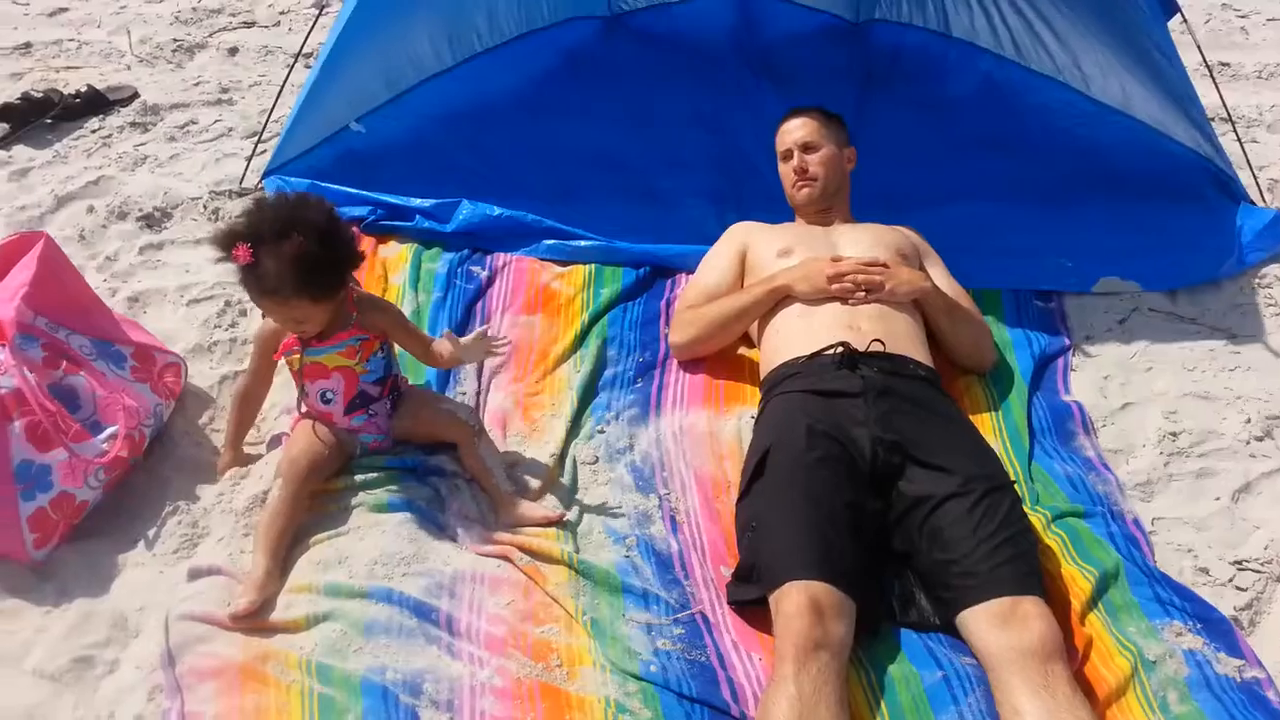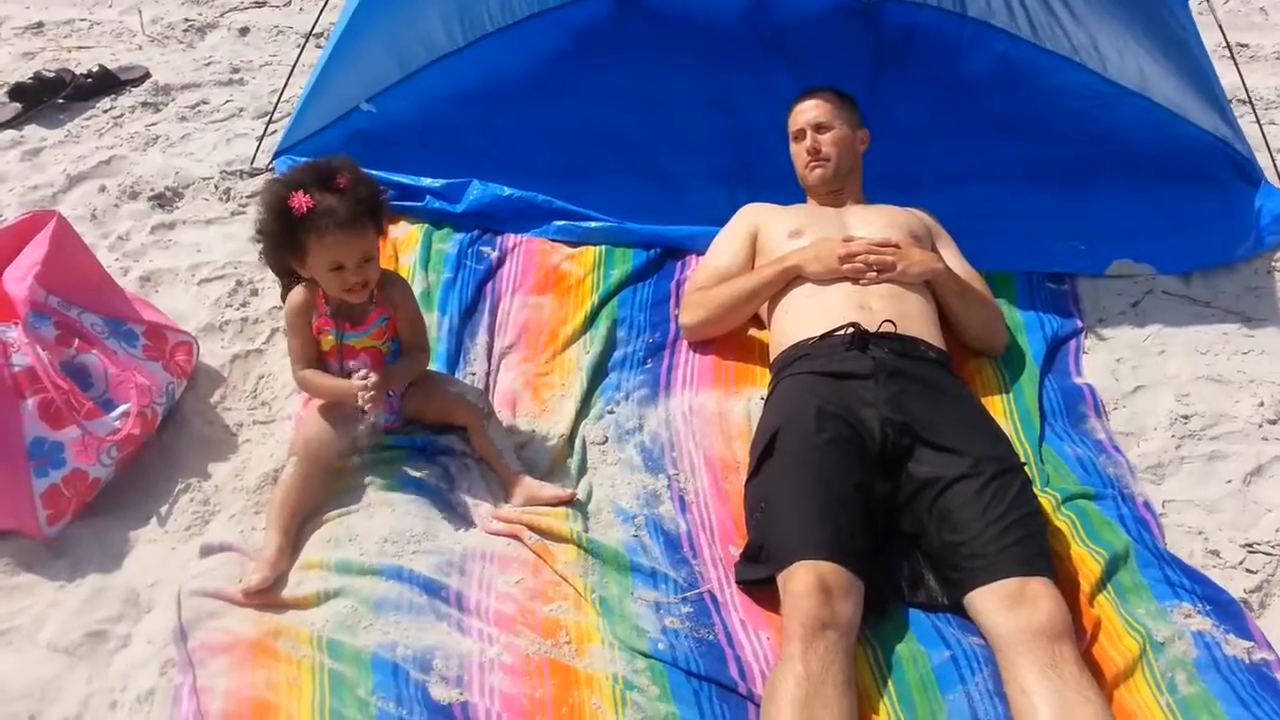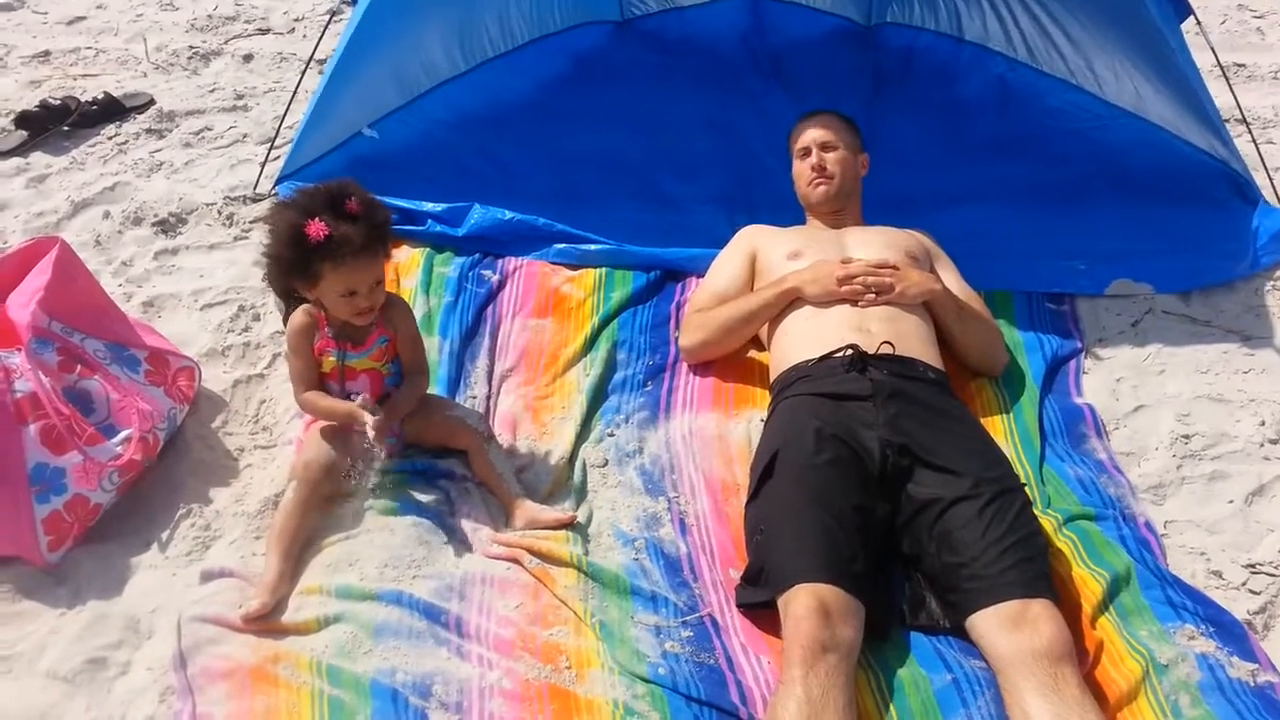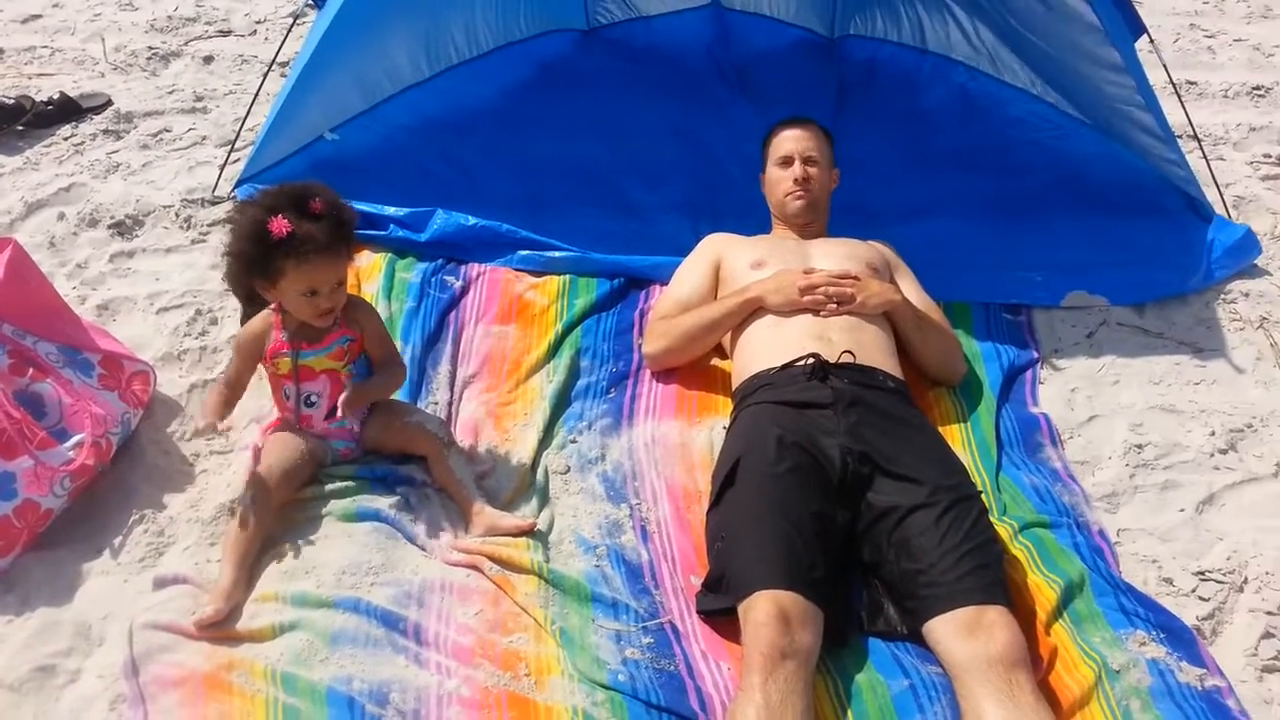
dt=0.7s
person 1, frame 1
left shoulder: (904, 239)
right shoulder: (750, 236)
left elbow: (981, 352)
right elbow: (682, 334)
left wrist: (921, 288)
right wrist: (785, 284)
left hip: (920, 406)
right hip: (807, 404)
left knee: (1028, 635)
right knee: (807, 629)
person 1, frame 2
left shoulder: (916, 220)
right shoulder: (761, 216)
left elbow: (993, 335)
right elbow: (693, 315)
left wrist: (933, 269)
right wrist: (796, 265)
left hip: (931, 388)
right hip: (817, 385)
left knee: (1037, 617)
right knee: (815, 609)
person 1, frame 3
left shoulder: (915, 241)
right shoulder: (760, 239)
left elbow: (993, 355)
right elbow: (693, 337)
left wrist: (933, 290)
right wrist: (795, 286)
left hip: (929, 408)
right hip: (816, 406)
left knee: (1040, 640)
right knee: (817, 633)
person 1, frame 4
left shoulder: (876, 253)
right shoulder: (724, 247)
left elbow: (951, 365)
right elbow: (657, 345)
left wrist: (891, 302)
right wrist: (758, 295)
left hip: (892, 419)
right hip: (779, 416)
left knee: (993, 646)
right knee: (776, 636)
person 2, frame 1
left shoulder: (371, 312)
right shoulder: (273, 332)
left elbow: (428, 350)
right elbow: (252, 388)
left wrist: (458, 352)
right wrist: (233, 447)
left hip: (392, 407)
right hip: (326, 426)
left knee: (464, 425)
right knee: (290, 476)
left ankle: (506, 500)
right ankle: (264, 571)
person 2, frame 2
left shoulder: (394, 290)
right shoulder: (301, 304)
left elbow: (419, 353)
right elbow: (304, 373)
left wrist: (383, 381)
right wrist: (351, 390)
left hip: (402, 388)
right hip: (338, 401)
left knee: (473, 404)
right knee: (306, 454)
left ankle: (517, 481)
right ankle: (276, 548)
person 2, frame 3
left shoulder: (394, 311)
right shoulder: (304, 326)
left elbow: (418, 375)
right elbow: (306, 394)
left wrist: (392, 412)
right wrist: (356, 413)
left hip: (402, 412)
right hip: (340, 424)
left knee: (473, 427)
right knee: (308, 474)
left ankle: (517, 504)
right ankle: (276, 572)
person 2, frame 4
left shoulder: (358, 314)
right shoulder: (260, 332)
left elbow: (394, 369)
right elbow: (230, 383)
left wrist: (365, 391)
right wrist: (210, 416)
left hip: (366, 418)
right hip: (301, 433)
left knee: (432, 435)
right knee: (264, 481)
left ankle: (477, 511)
right ankle: (231, 581)
